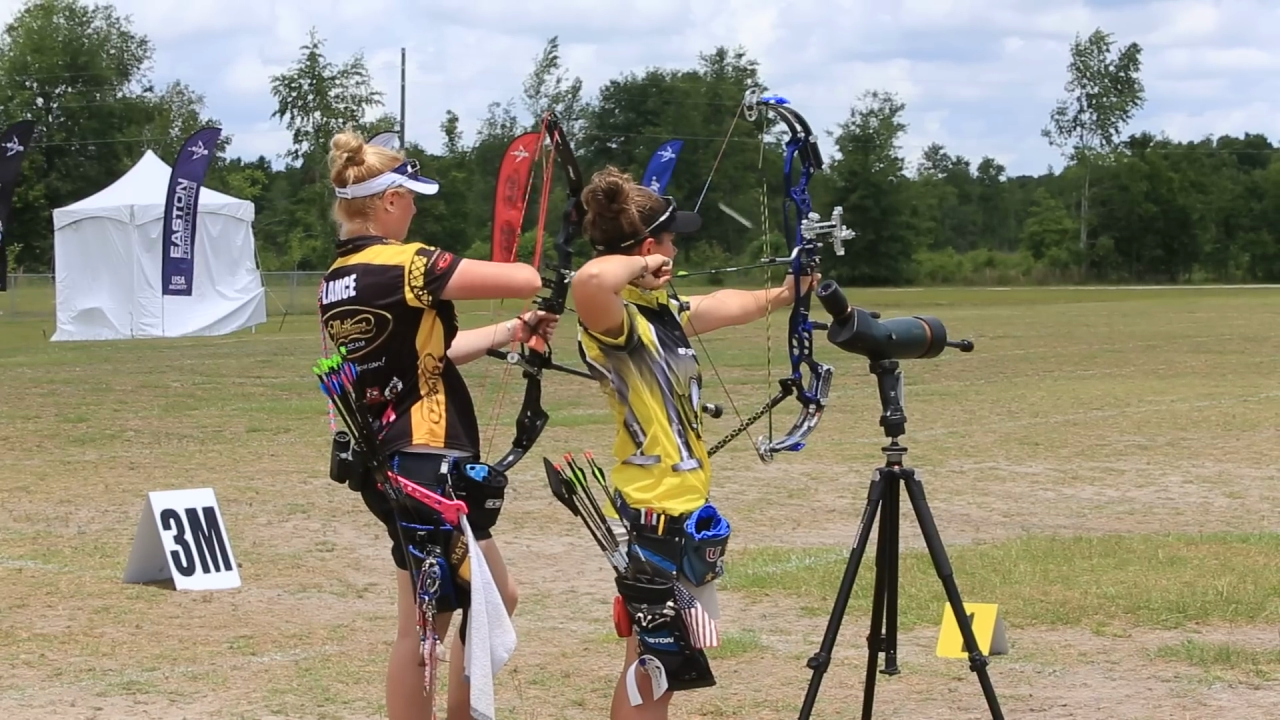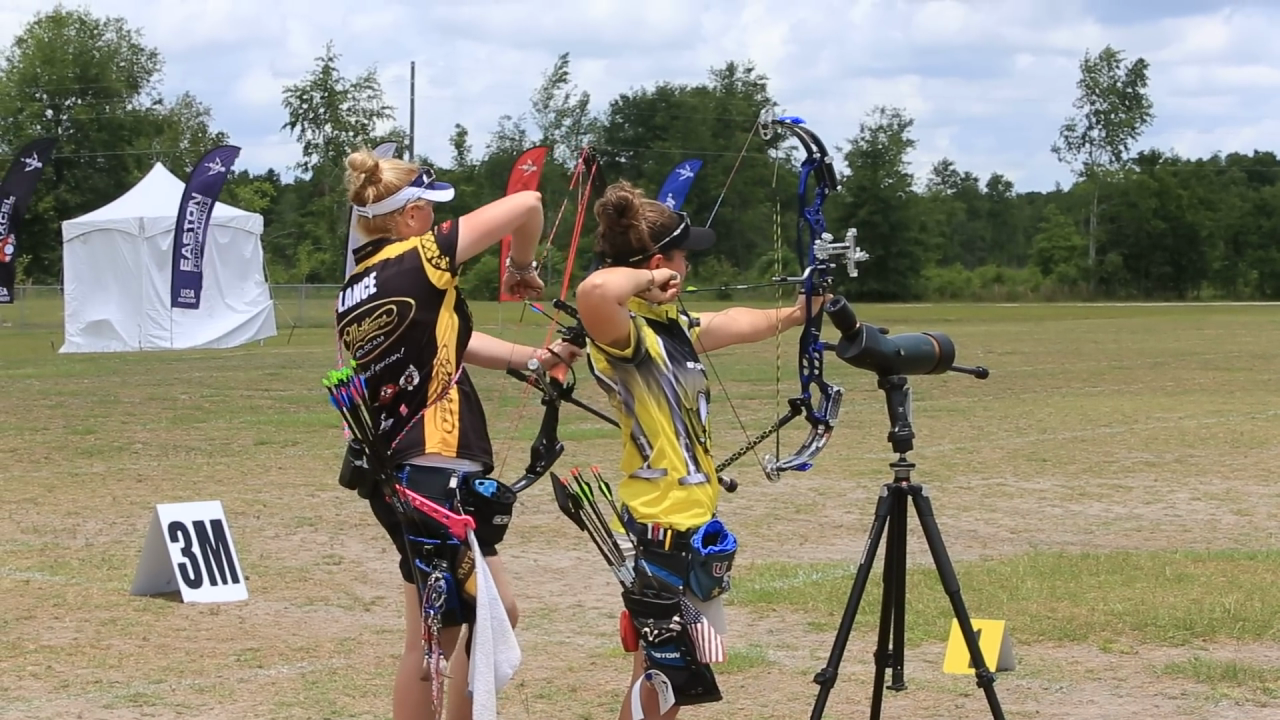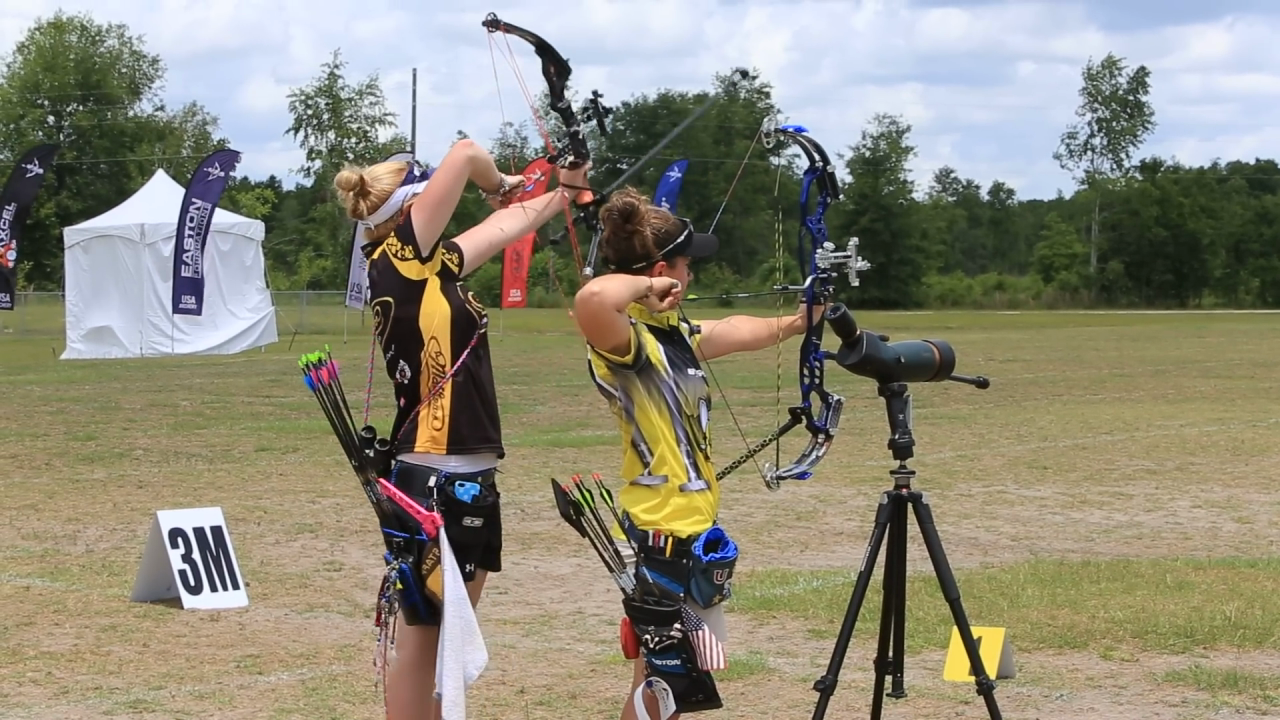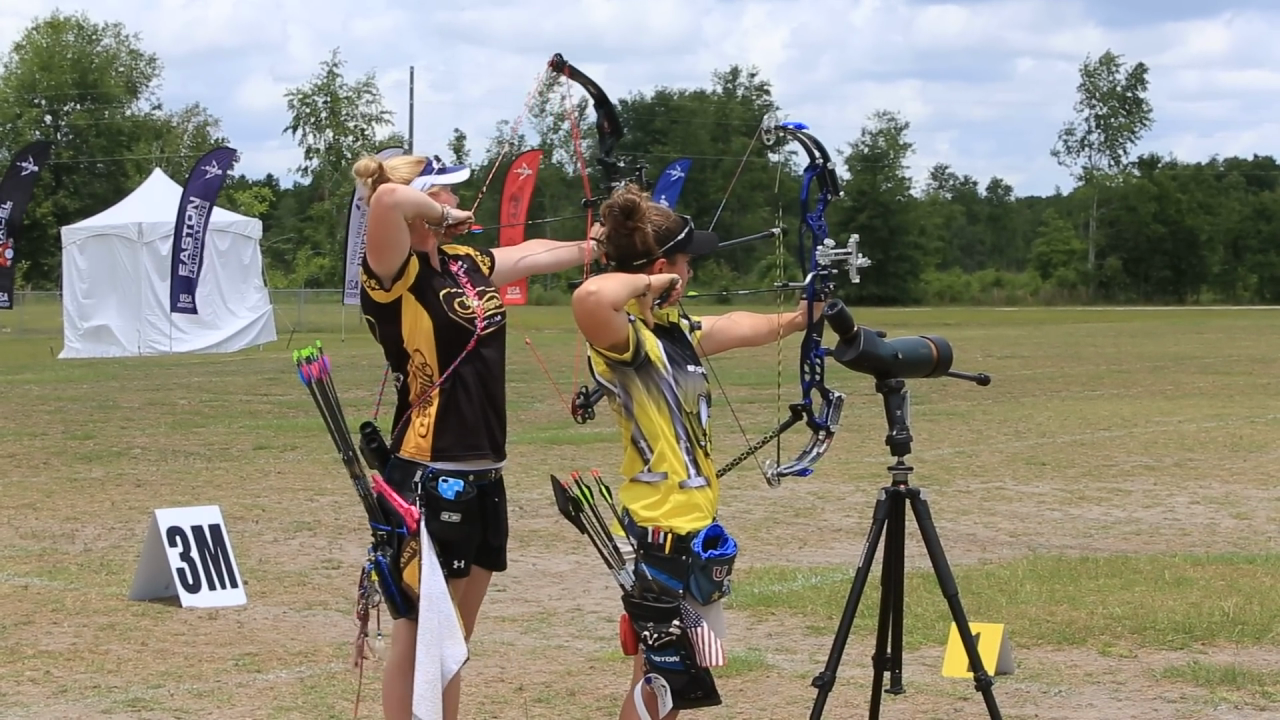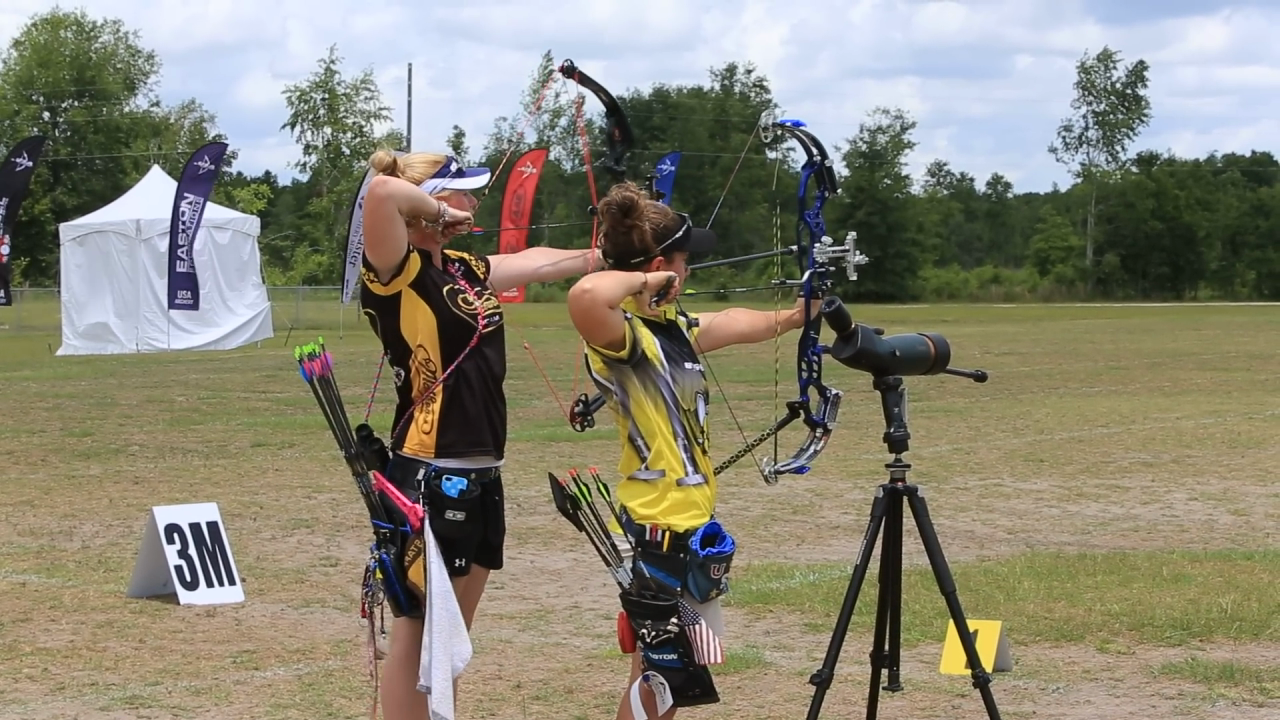
dt=1s
person 1, frame 1
left shoulder: (338, 279)
right shoulder: (401, 266)
right elbow: (525, 280)
left wrist: (509, 332)
right wrist: (511, 272)
left hip: (388, 464)
right hip: (424, 466)
left knee: (495, 598)
right knee: (422, 627)
person 1, frame 2
left shoulder: (357, 290)
right shoulder: (414, 263)
right elbow: (525, 204)
left wrist: (535, 356)
right wrist: (522, 266)
left hip: (401, 474)
right hip: (433, 477)
left knee: (496, 612)
right knee: (431, 640)
person 1, frame 3
left shoulder: (430, 264)
right shoulder: (397, 260)
left elbow: (503, 228)
right elbow: (465, 154)
left wrist: (561, 195)
right wrist: (498, 184)
left hip: (468, 476)
right hip: (435, 481)
left knee: (450, 637)
right knee: (420, 640)
person 1, frame 4
left shoulder: (464, 264)
right shoulder: (394, 275)
left elbow: (530, 253)
right elbow: (388, 199)
left wrist: (594, 247)
right wrist: (443, 218)
left hip: (480, 479)
right hip: (430, 483)
right knee: (417, 641)
person 1, frame 5
left shoulder: (463, 268)
right shoulder: (396, 273)
left elbow: (532, 262)
right elbow: (382, 191)
left wrist: (601, 255)
right wrist: (437, 214)
left hip: (479, 477)
right hip: (429, 481)
right knee: (416, 636)
person 2, frame 1
left shoulder: (661, 308)
right shoulder: (614, 318)
left elbow: (721, 304)
right elbow: (589, 279)
left wrist: (780, 295)
right wrist: (639, 266)
left hip: (678, 511)
right hip: (654, 519)
left knee: (662, 664)
right knee: (651, 668)
person 2, frame 2
left shoulder: (671, 323)
right shoulder: (623, 332)
left elbow: (731, 323)
right elbow: (593, 290)
left wrist: (792, 314)
right wrist: (646, 280)
left hip: (688, 527)
right hip: (661, 533)
person 2, frame 3
left shoulder: (672, 331)
right shoulder: (626, 339)
left elbow: (734, 331)
right elbow: (591, 297)
left wrist: (792, 324)
right wrist: (644, 287)
left hip: (690, 533)
right hip: (661, 539)
person 2, frame 4
left shoulder: (674, 329)
right shoulder: (626, 337)
left elbow: (735, 327)
right elbow: (589, 297)
left wrist: (793, 321)
right wrist: (645, 284)
left hip: (691, 530)
right hip: (660, 536)
person 2, frame 5
left shoulder: (672, 325)
right shoulder: (623, 333)
left elbow: (732, 323)
right elbow: (584, 295)
left wrist: (790, 317)
right wrist: (640, 282)
left hip: (689, 526)
right hip: (658, 532)
left knee: (674, 676)
